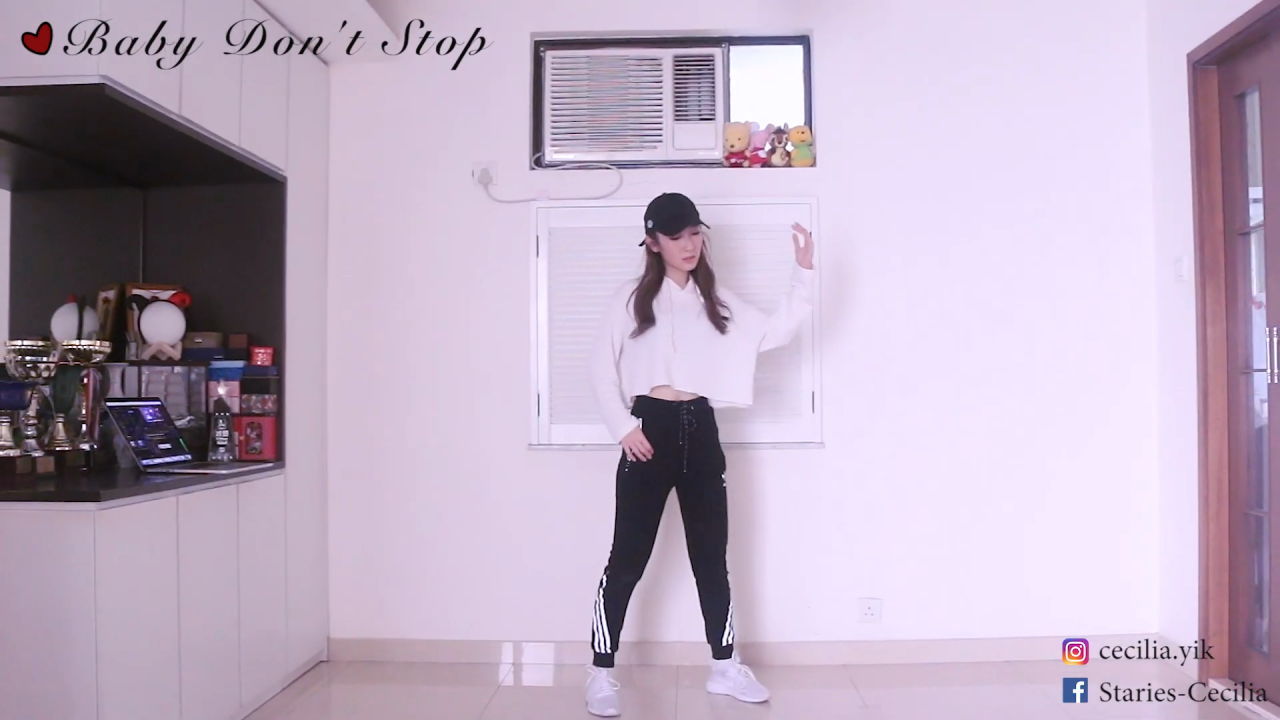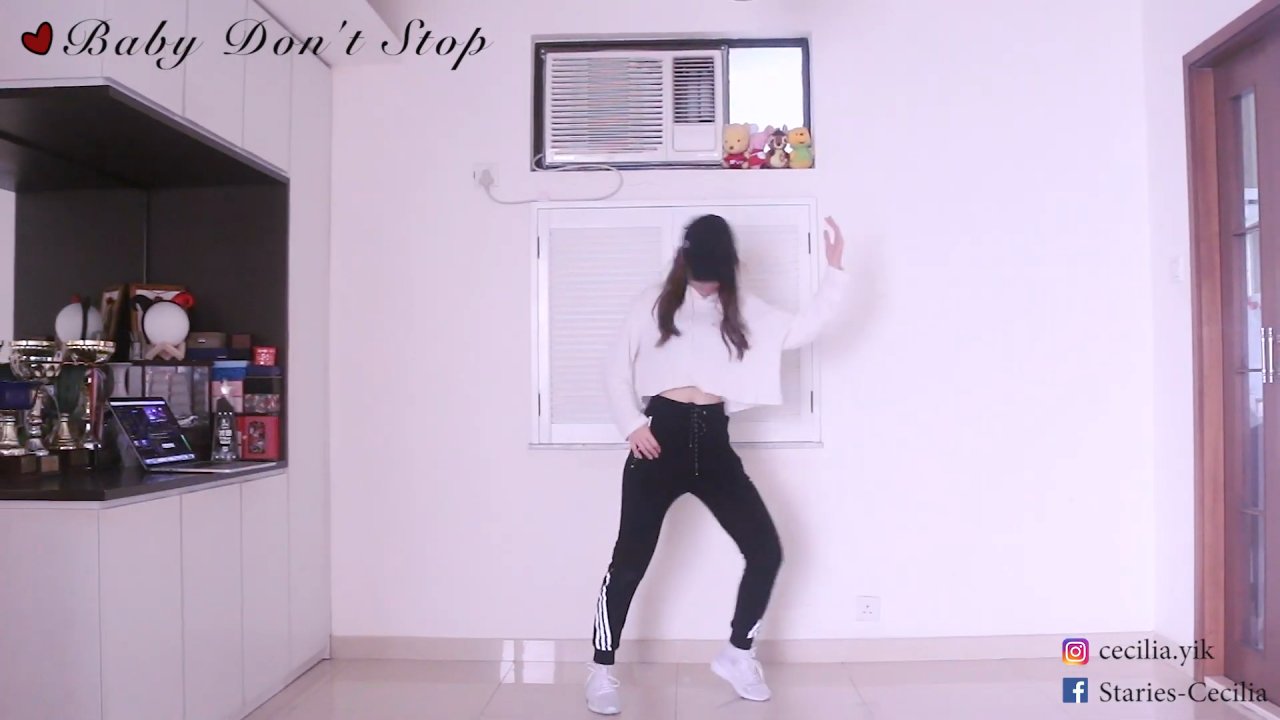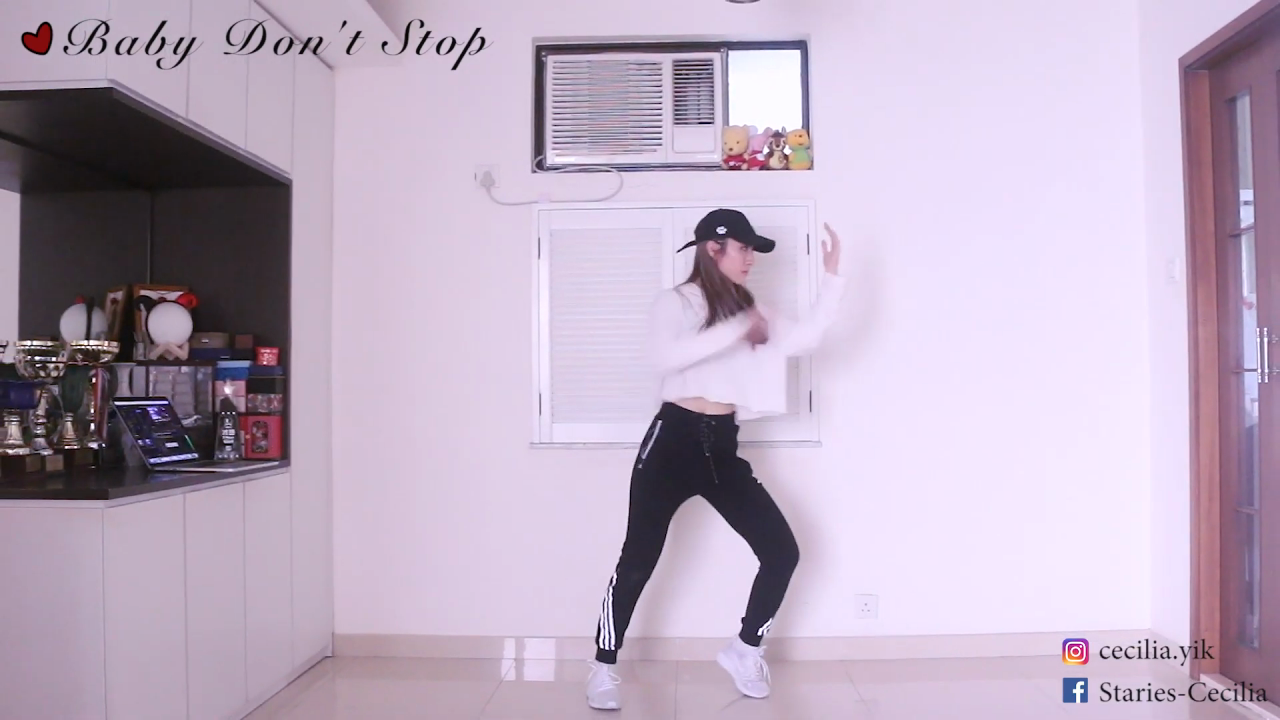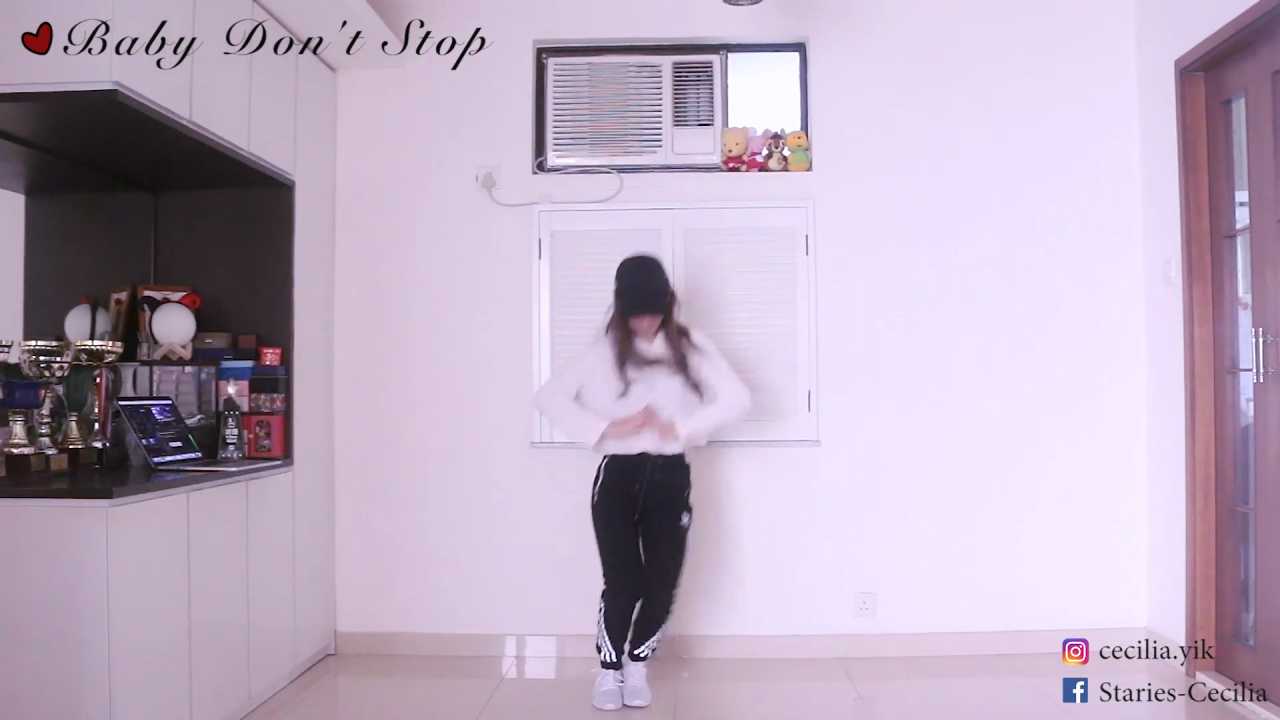
dt=0.5s
person 1, frame 1
left shoulder: (718, 301)
right shoulder: (632, 299)
left elbow: (775, 332)
right elbow: (601, 368)
left wrist: (803, 273)
right wrist: (623, 426)
left hip: (701, 432)
right hip: (650, 430)
left knee: (711, 558)
right knee: (627, 560)
left ankle: (725, 666)
right ankle: (601, 672)
person 1, frame 2
left shoulder: (743, 310)
right shoulder: (655, 304)
left elbow: (800, 330)
right elbow: (618, 367)
left wrist: (834, 272)
right wrist: (631, 424)
left hip: (713, 439)
right hip: (662, 434)
left knee: (766, 549)
right knee: (630, 559)
left ankle: (737, 655)
right ankle: (602, 671)
person 1, frame 3
left shoulder: (750, 311)
right shoulder: (675, 302)
left elbow: (803, 338)
right elbow: (664, 355)
left wrist: (832, 277)
right wrist: (732, 333)
left hip: (722, 446)
right hip: (673, 440)
left knee: (782, 551)
right knee: (638, 560)
left ankle: (745, 650)
right ankle: (603, 667)
person 1, frame 4
left shoulder: (691, 346)
right shoulder: (605, 351)
left elbow: (737, 400)
right elbow: (550, 397)
left wrist: (684, 426)
right wrist: (599, 431)
left hip: (669, 475)
right hip: (619, 475)
left knee: (659, 590)
right knee: (622, 584)
left ankle: (637, 663)
right ankle: (610, 668)
